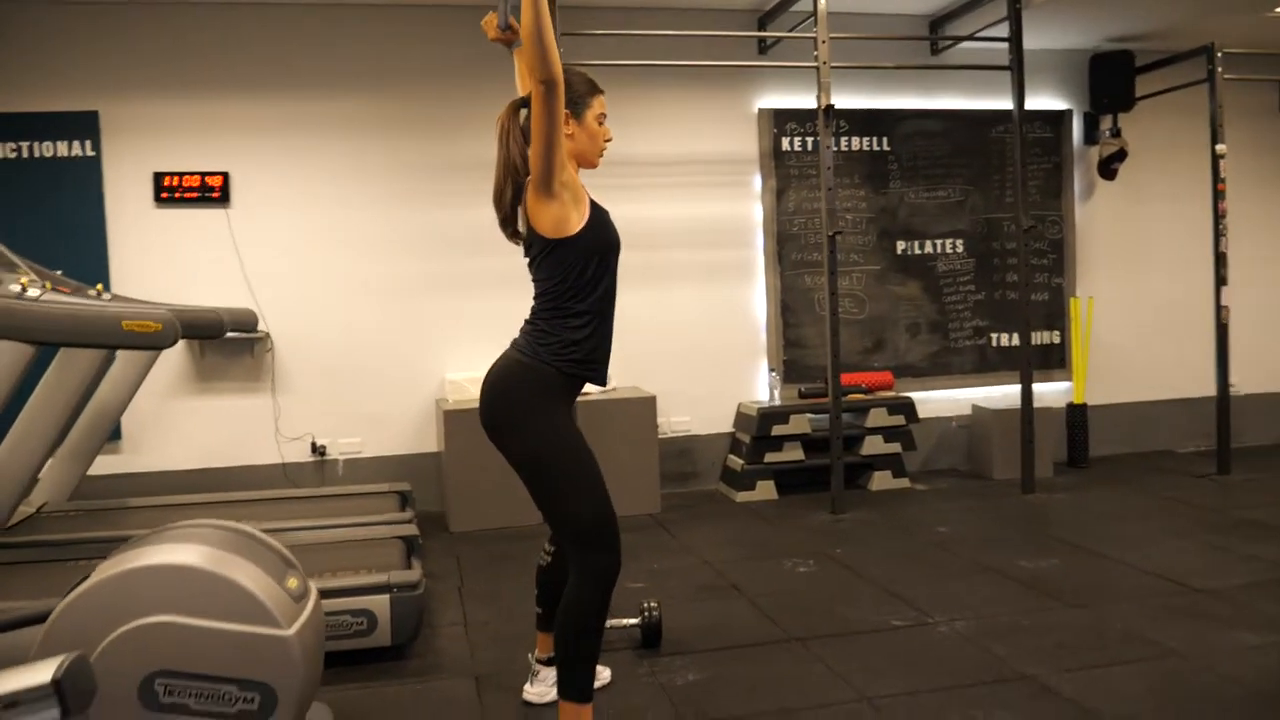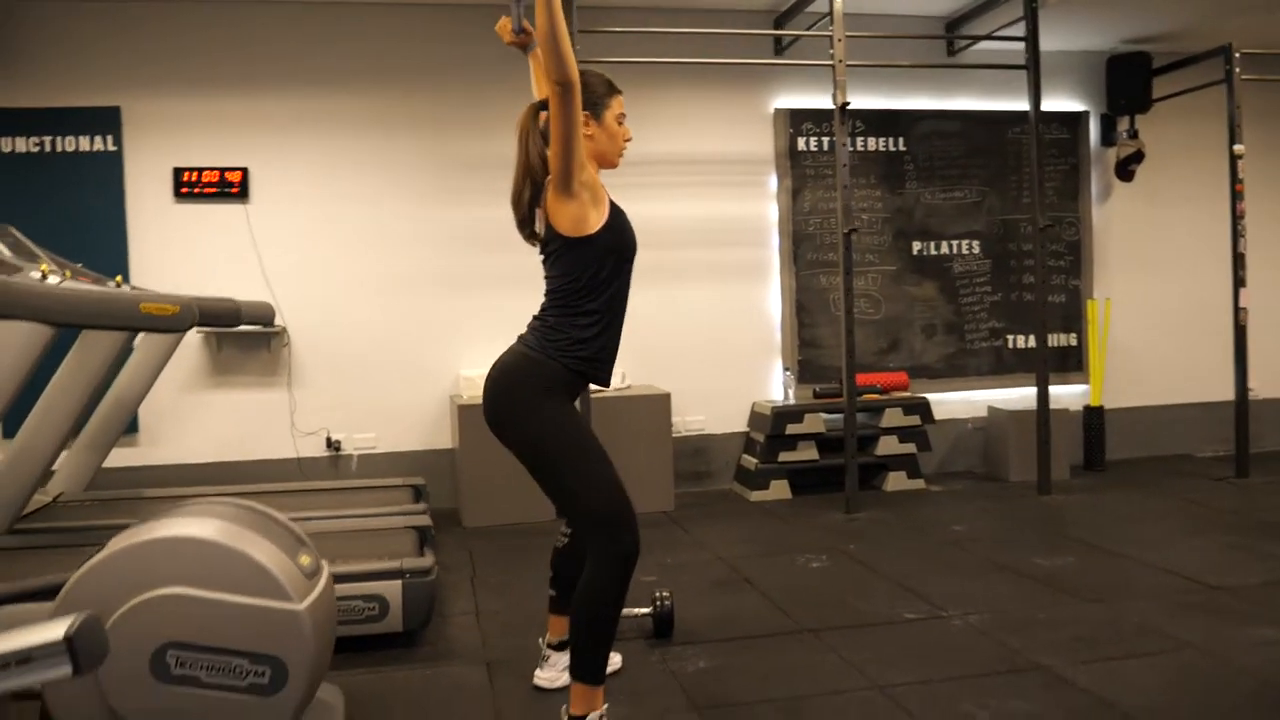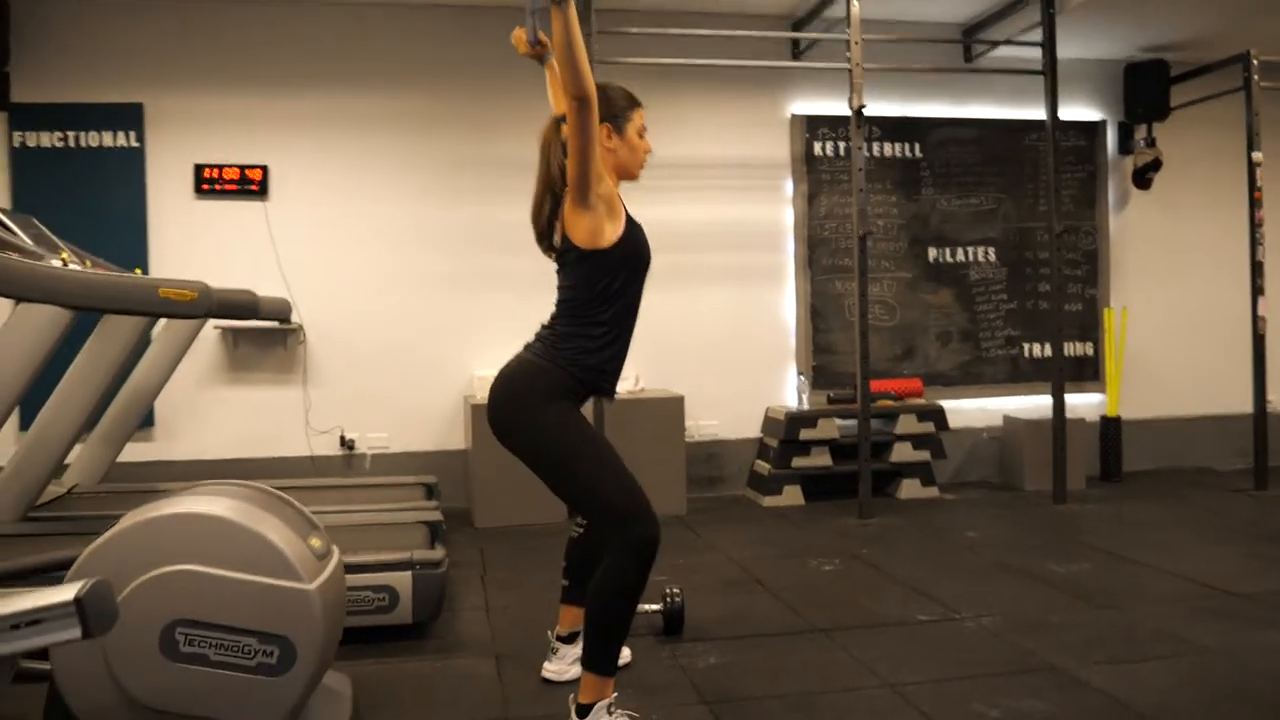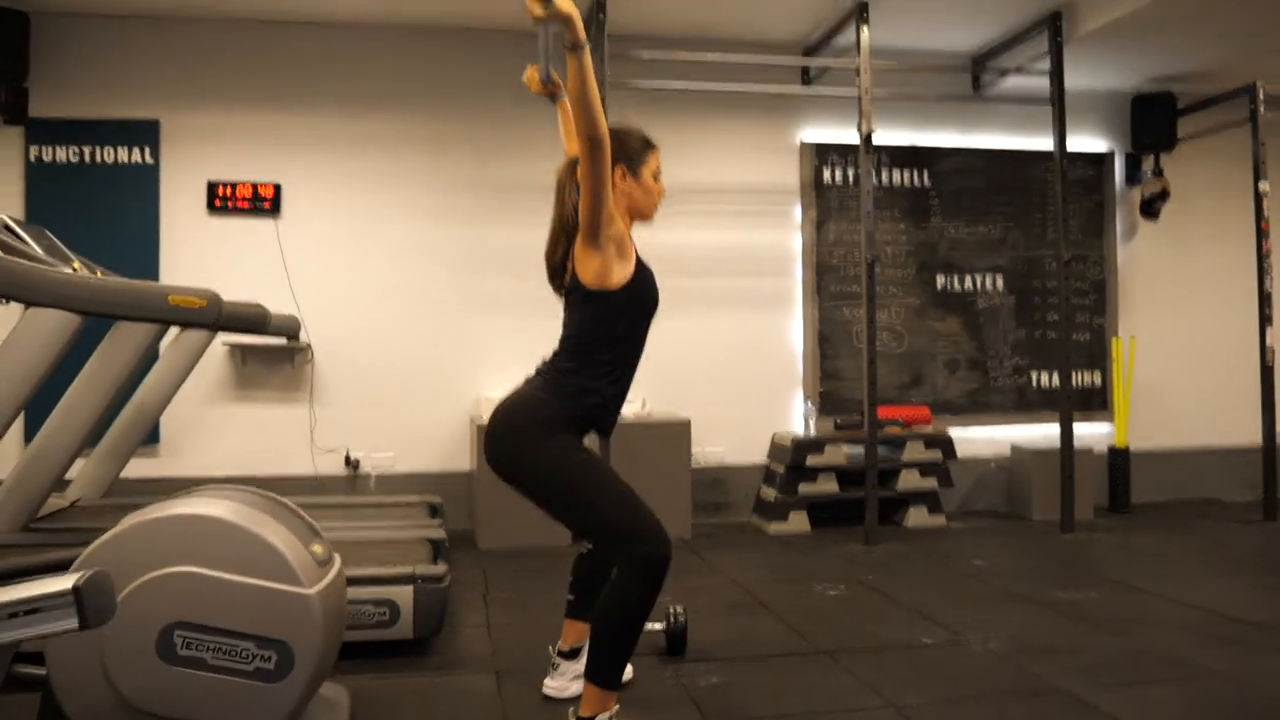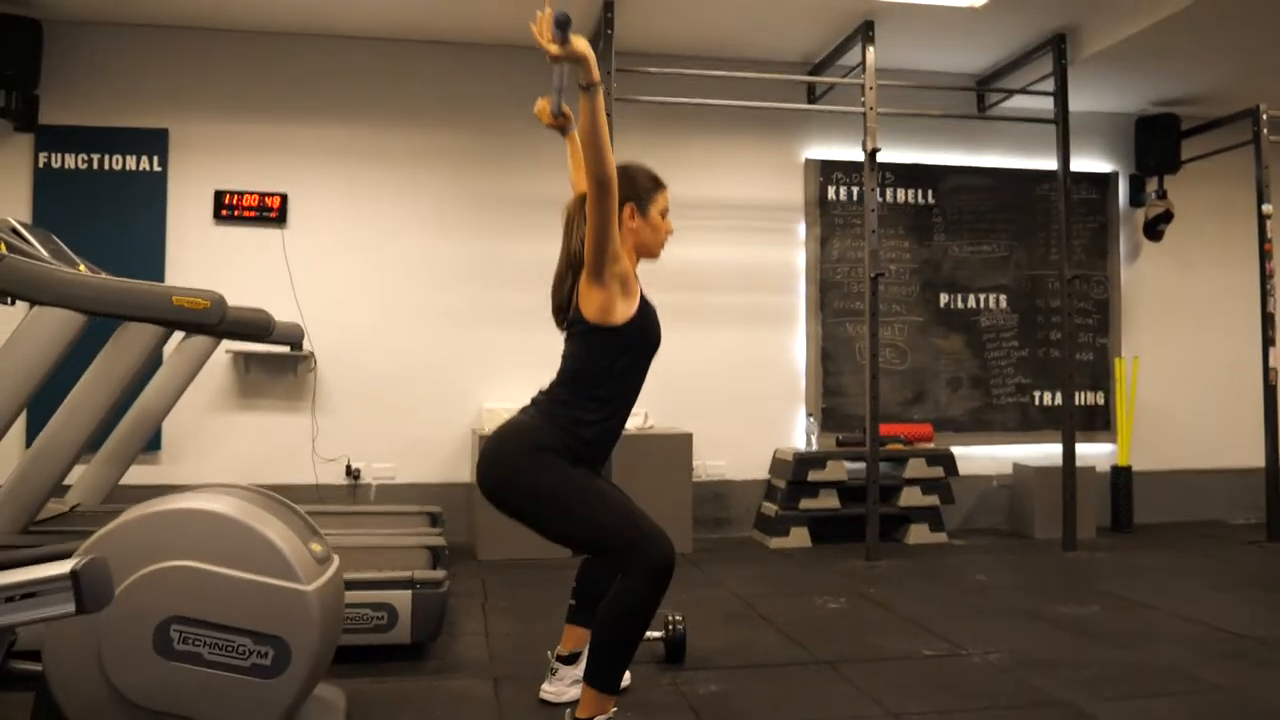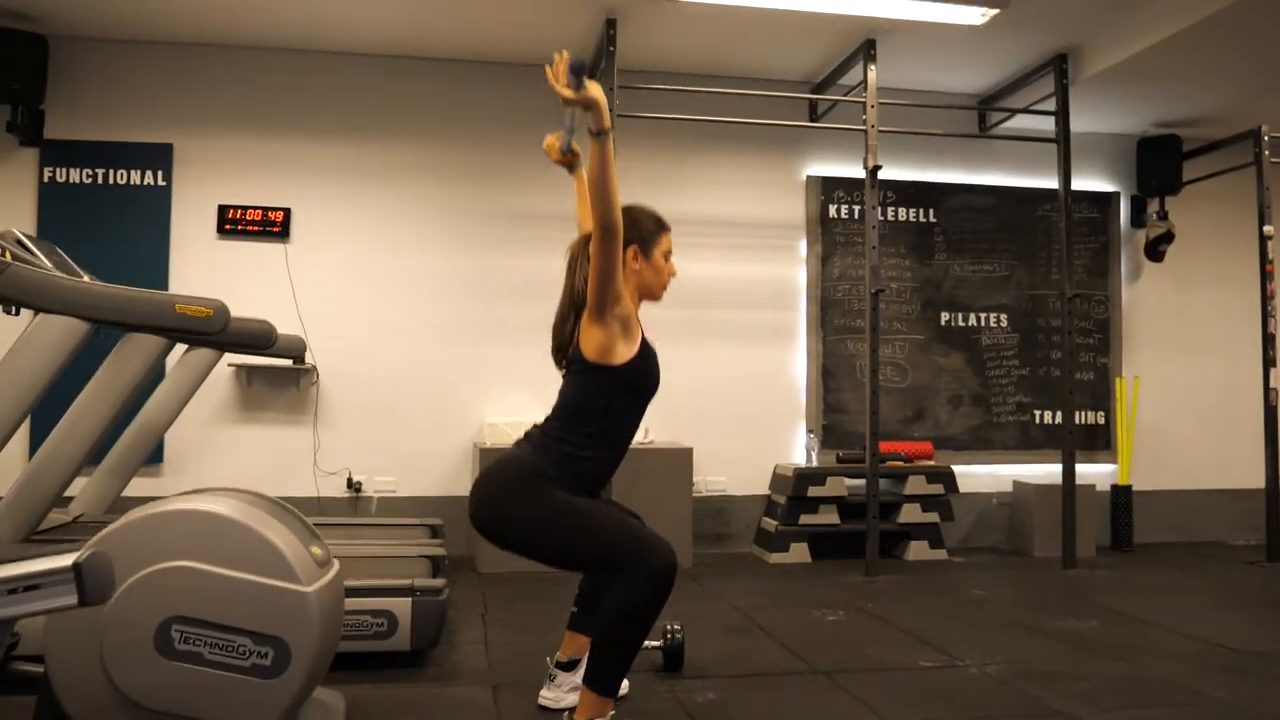
dt=0.1s
person 1, frame 1
left shoulder: (555, 184)
right shoulder: (554, 187)
left elbow: (539, 90)
right elbow: (549, 82)
left hip: (531, 389)
right hip: (530, 394)
left knee: (575, 532)
right knee: (596, 551)
person 1, frame 2
left shoulder: (571, 186)
right shoulder: (573, 187)
left elbow: (552, 91)
right elbow: (564, 86)
left hip: (536, 385)
right hip: (532, 390)
left knee: (589, 516)
right knee: (615, 535)
left ankle: (559, 650)
person 1, frame 3
left shoulder: (590, 198)
right shoulder: (593, 201)
left elbow: (571, 106)
right elbow: (581, 101)
left hip: (543, 391)
right hip: (536, 396)
left knee: (604, 509)
right knee: (633, 530)
left ankle: (568, 643)
person 1, frame 4
left shoulder: (602, 235)
right shoulder: (605, 240)
left elbow: (582, 152)
right elbow: (593, 151)
left wrist: (558, 97)
left hip: (542, 428)
right hip: (531, 432)
left knee: (617, 526)
right knee: (644, 546)
left ankle: (571, 659)
person 1, frame 5
left shoulder: (609, 275)
right shoulder: (611, 278)
left elbow: (591, 182)
right elbow: (599, 184)
left wrist: (569, 130)
right wrist: (586, 79)
left hip: (536, 452)
right hip: (525, 461)
left knee: (616, 532)
right knee: (649, 554)
left ankle: (569, 662)
person 1, frame 6
left shoulder: (612, 312)
right shoulder: (613, 318)
left elbow: (594, 226)
right elbow: (605, 228)
left wrist: (576, 168)
right wrist: (599, 123)
left hip: (528, 487)
right hip: (515, 496)
left knee: (623, 539)
right knee: (651, 561)
